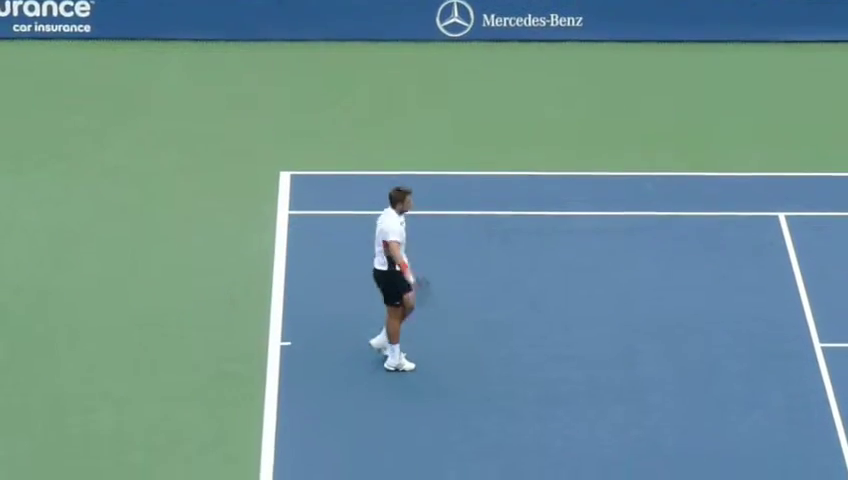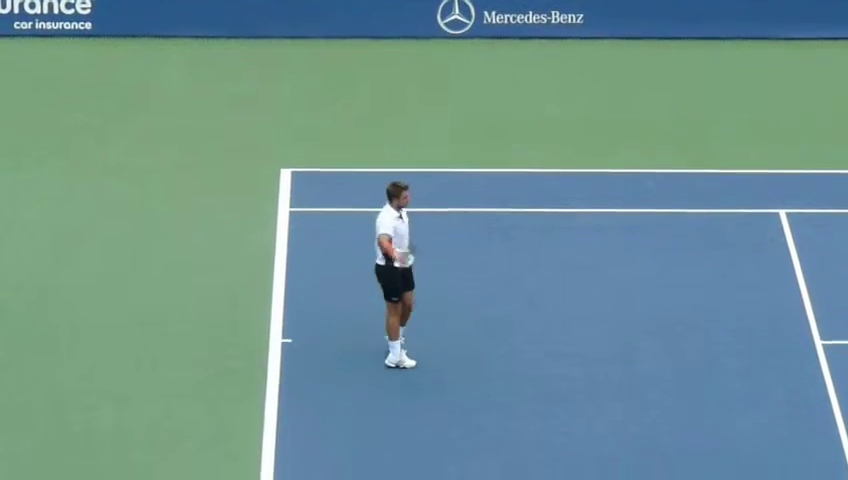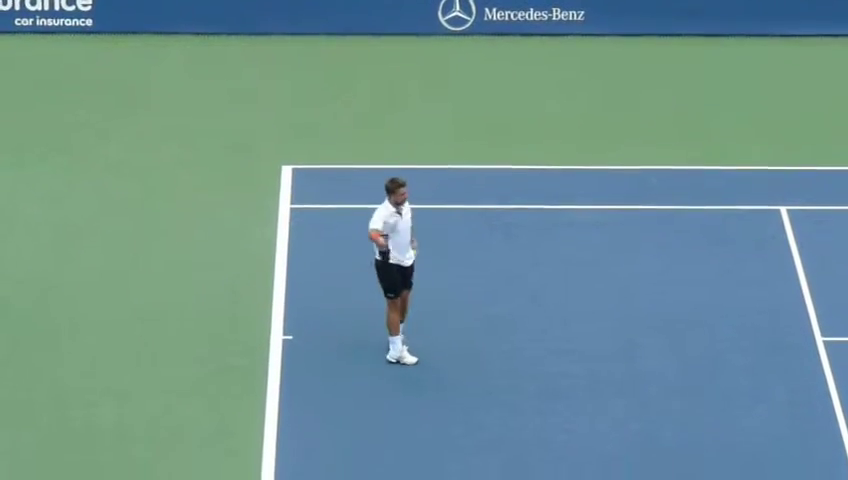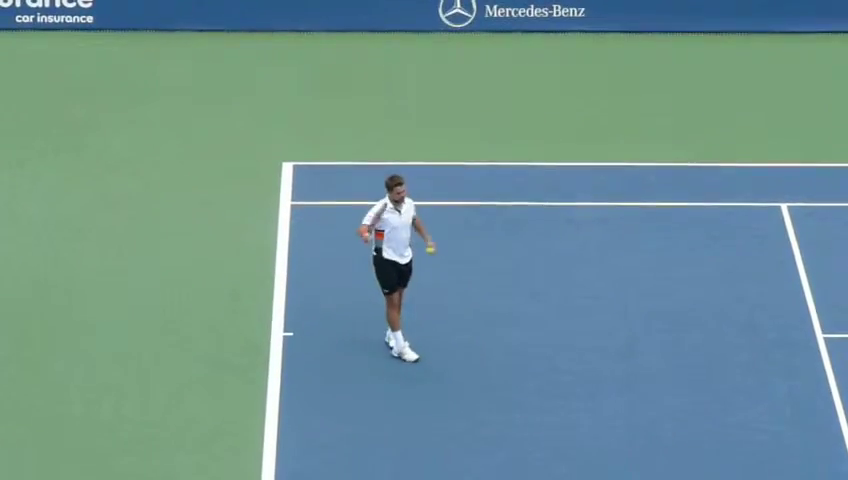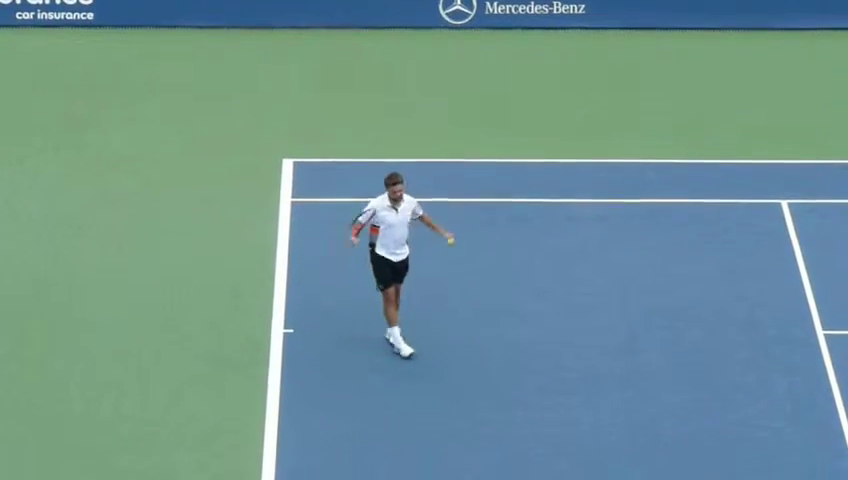
dt=0.1s
person 1, frame 1
left shoulder: (388, 215)
right shoulder: (392, 223)
right elbow: (394, 249)
right wrist: (406, 270)
left hip: (387, 269)
right hip: (388, 272)
left knee: (409, 305)
right knee: (395, 313)
left ankle: (381, 341)
right ankle: (394, 360)
person 1, frame 2
left shoulder: (401, 211)
right shoulder: (386, 218)
right elbow: (383, 240)
right wrist: (393, 253)
left hip: (403, 265)
right hip: (388, 268)
left knee: (408, 304)
right knee: (394, 310)
left ankle: (395, 341)
right ankle: (395, 356)
person 1, frame 3
left shoulder: (405, 206)
right shoulder: (382, 213)
right elbow: (372, 233)
left wrist: (413, 242)
right wrist: (380, 242)
left hip: (406, 262)
right hip: (388, 264)
left knee: (403, 302)
right knee: (394, 305)
left ankle: (396, 339)
right ankle: (396, 351)
person 1, frame 4
left shoulder: (409, 203)
right shoulder: (379, 209)
left elbow: (415, 221)
right elbow: (362, 227)
left wrist: (427, 238)
right wrist: (366, 235)
left hip: (405, 259)
right hip: (385, 261)
left knee: (398, 301)
right knee: (391, 301)
left ankle: (392, 336)
right ankle: (400, 346)
person 1, frame 5
left shoulder: (411, 202)
right shoulder: (376, 206)
left elbow: (424, 217)
right elbow: (358, 224)
left wrist: (443, 232)
right wrist: (354, 236)
left hip: (402, 256)
right hip: (381, 257)
left knee: (395, 295)
right knee: (389, 297)
left ankle: (392, 333)
right ankle: (397, 341)
